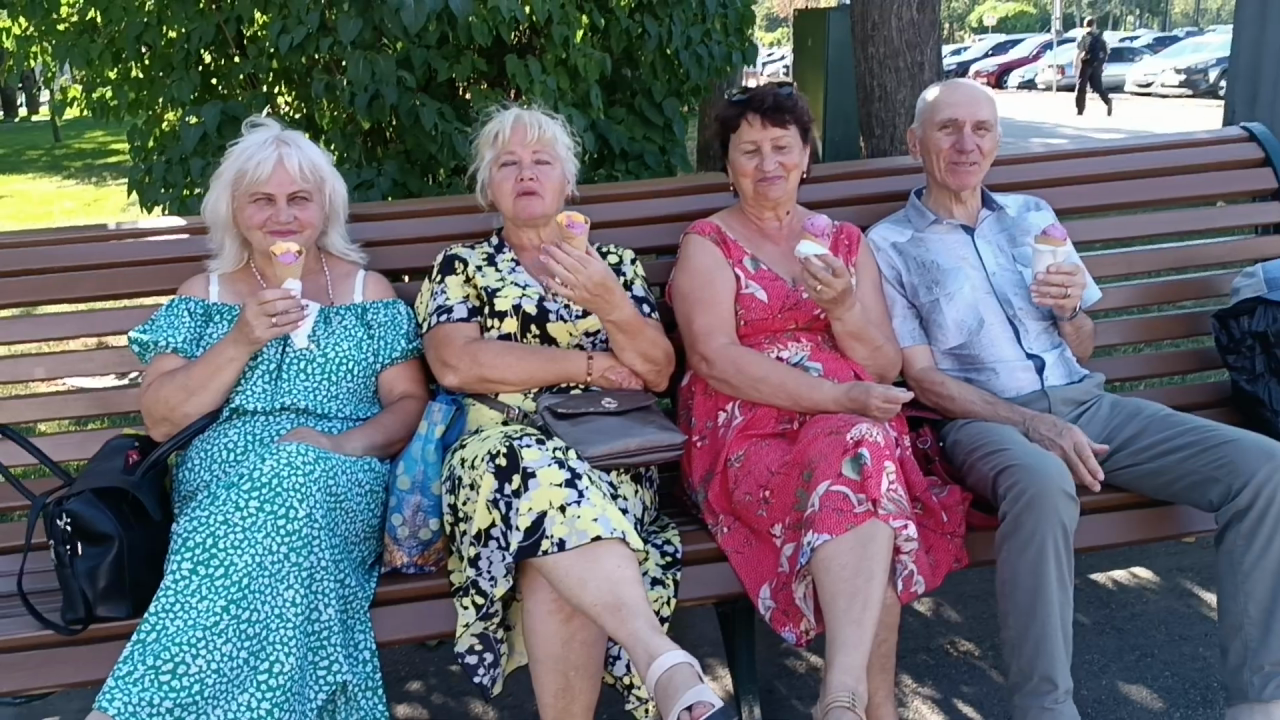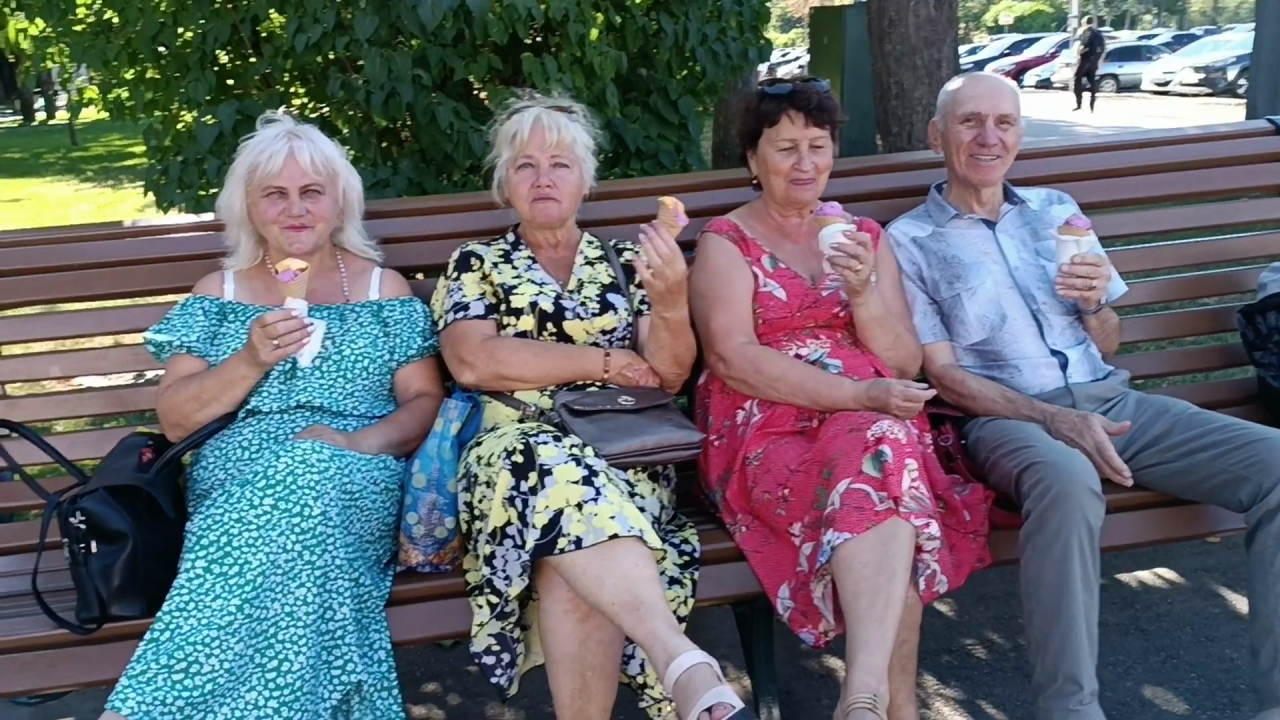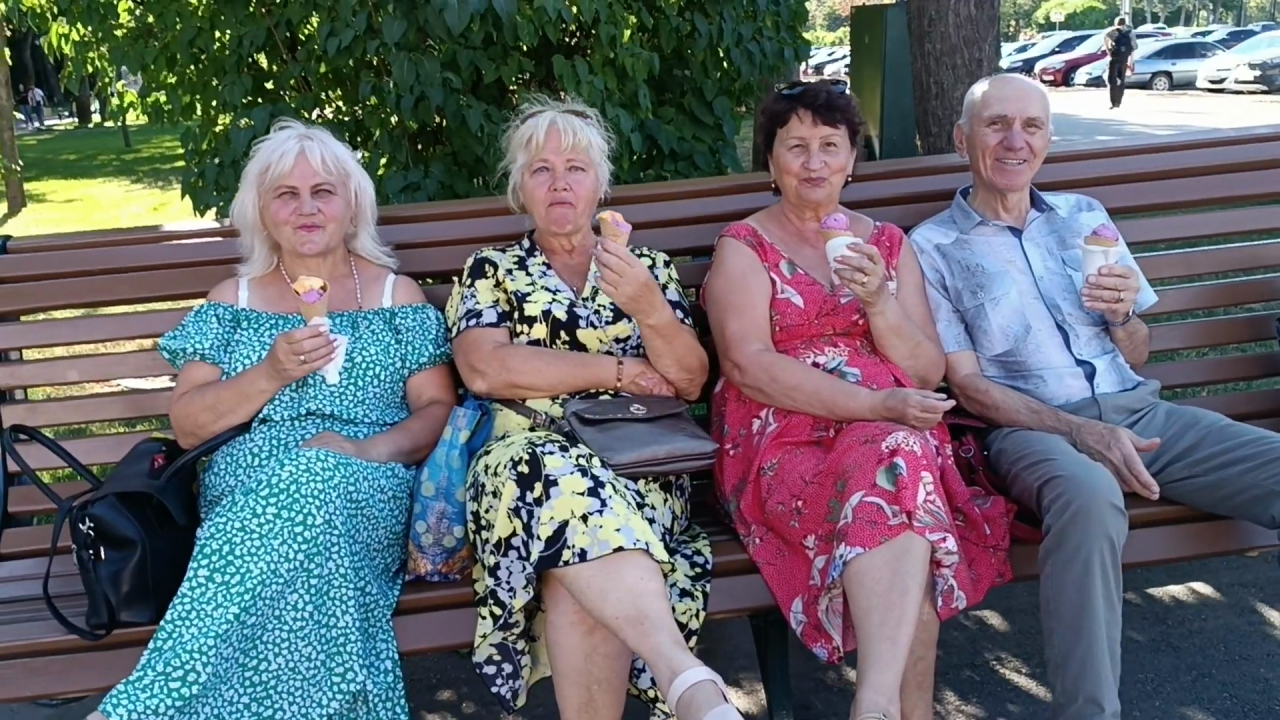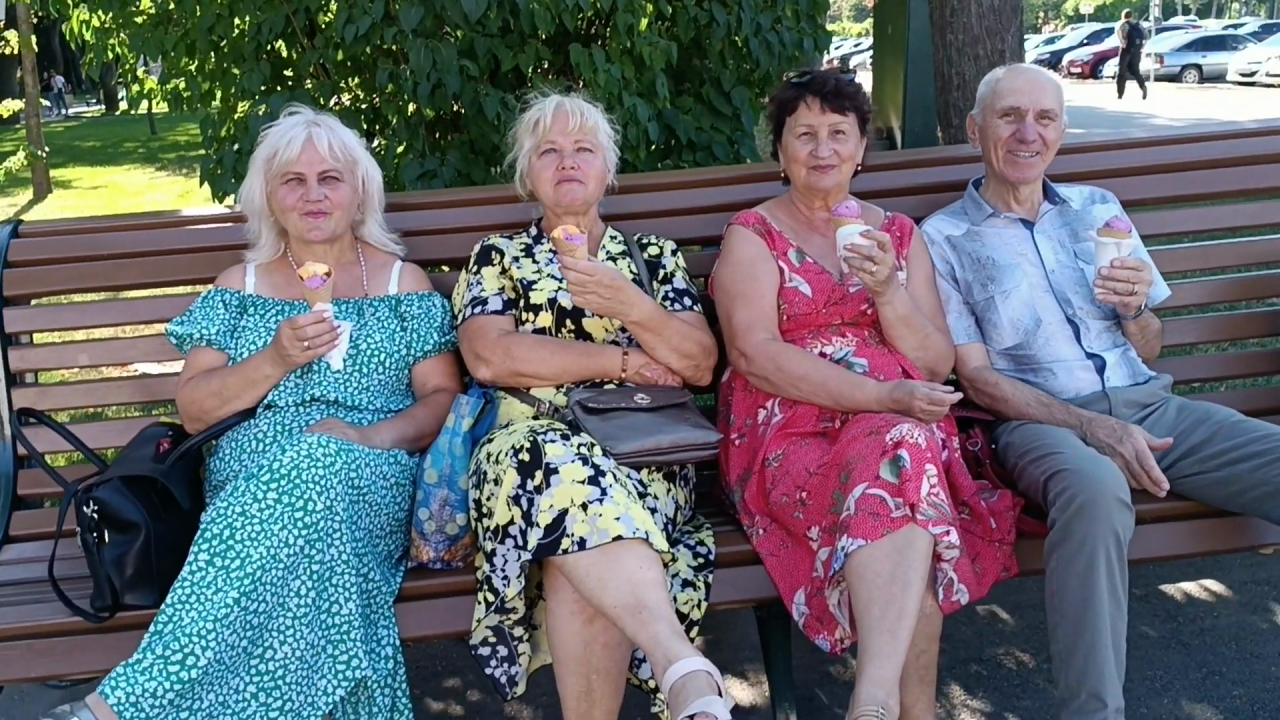
dt=0.7s
person 1, frame 1
left shoulder: (1033, 215)
right shoulder: (889, 245)
right elbow: (923, 378)
left wrist: (1070, 312)
right wrist: (1032, 423)
left hip: (1086, 402)
right hip: (984, 419)
right knee: (1044, 487)
person 1, frame 2
left shoulder: (1056, 209)
right shoulder: (909, 241)
right elbow: (944, 374)
left wrist: (1095, 305)
right wrist: (1055, 418)
left hip: (1110, 399)
right hip: (1006, 416)
right knee: (1067, 481)
person 1, frame 3
left shoulder: (1085, 216)
right shoulder: (932, 247)
right elbow: (966, 384)
left wrist: (1122, 316)
right wrist: (1080, 430)
left hip: (1139, 410)
right hip: (1031, 426)
right knee: (1089, 495)
person 1, frame 4
left shoulder: (1098, 207)
right shoulder: (944, 238)
right elbow: (976, 377)
left wrist: (1135, 309)
right wrist: (1092, 426)
left hip: (1149, 404)
right hip: (1041, 420)
right knee: (1095, 489)
person 2, frame 1
left shoulder: (847, 240)
right shoulder: (708, 244)
left elbow: (885, 367)
right elbow: (716, 360)
left wrist: (841, 306)
right wrist: (839, 397)
left hip: (851, 422)
right hip: (748, 430)
left knee: (861, 453)
right knee: (858, 460)
person 2, frame 2
left shoulder: (865, 235)
right shoulder: (725, 242)
left elbow: (905, 364)
right elbow: (733, 360)
left wrist: (863, 293)
right wrist: (858, 395)
left hip: (870, 418)
right hip: (767, 429)
left knee: (879, 451)
right knee: (880, 455)
person 2, frame 3
left shoulder: (888, 242)
right shoulder: (743, 247)
left elbow: (927, 374)
right elbow: (750, 368)
left wrist: (878, 302)
right wrist: (877, 405)
left hip: (892, 431)
right hip: (783, 439)
left knee: (896, 462)
right knee: (896, 475)
person 2, frame 4
left shoulder: (898, 232)
right shoulder: (752, 235)
left elbow: (936, 365)
right elbow: (755, 356)
left wrist: (887, 292)
right wrist: (882, 396)
left hip: (897, 420)
right hip: (790, 431)
left knee: (902, 449)
right knee: (900, 454)
person 3, frame 1
left shoulder: (614, 262)
right shoulder: (460, 265)
left elbow: (656, 372)
right elbow: (455, 365)
left wrist: (611, 306)
right wrist: (587, 364)
right hip: (502, 452)
left knee: (560, 571)
right knee: (539, 478)
right ankle: (669, 669)
person 3, frame 2
left shoulder: (626, 260)
right shoulder: (475, 263)
left elbow: (670, 374)
right elbow: (473, 362)
left wrist: (670, 301)
right wrist: (605, 361)
right hip: (518, 451)
left knee: (575, 566)
right knee: (555, 474)
right ankle: (687, 669)
person 3, frame 3
left shoulder: (646, 265)
right shoulder: (490, 269)
left elbow: (690, 380)
right elbow: (485, 370)
left wrist: (649, 310)
right wrist: (618, 370)
right hip: (529, 459)
left knee: (583, 573)
right knee: (563, 485)
person 3, frame 4
left shoulder: (654, 254)
right shoulder: (497, 256)
left elbow: (699, 365)
right elbow: (490, 358)
left wrist: (630, 306)
right wrist: (623, 360)
right hip: (534, 445)
left knee: (581, 541)
right knee: (561, 469)
person 4, frame 1
left shoulder: (368, 291)
right shoulder: (201, 296)
left elbow: (410, 404)
right elbow: (159, 419)
left wrist: (344, 445)
right wrist: (242, 341)
left hip: (337, 484)
right hip: (223, 480)
left knee: (293, 480)
right knee: (268, 511)
person 4, frame 2
left shoulder: (384, 289)
right shoulder: (217, 293)
left elbow: (426, 402)
right elbow: (175, 420)
left wrist: (361, 442)
right wrist: (251, 360)
left hip: (354, 480)
right hip: (238, 478)
left knee: (311, 475)
right knee: (290, 516)
person 4, frame 3
left shoulder: (397, 294)
right shoulder: (231, 301)
left elbow: (439, 410)
right elbow: (187, 426)
left wrist: (370, 450)
right wrist: (273, 373)
left hip: (365, 490)
right hip: (251, 490)
left knee: (316, 482)
right knee: (302, 509)
person 4, frame 4
left shoulder: (404, 282)
right shoulder: (238, 287)
left elbow: (443, 398)
right elbow: (194, 411)
left wrist: (371, 438)
right wrist: (277, 359)
left hip: (369, 479)
right hip: (251, 477)
left knee: (314, 467)
right knee: (304, 502)
